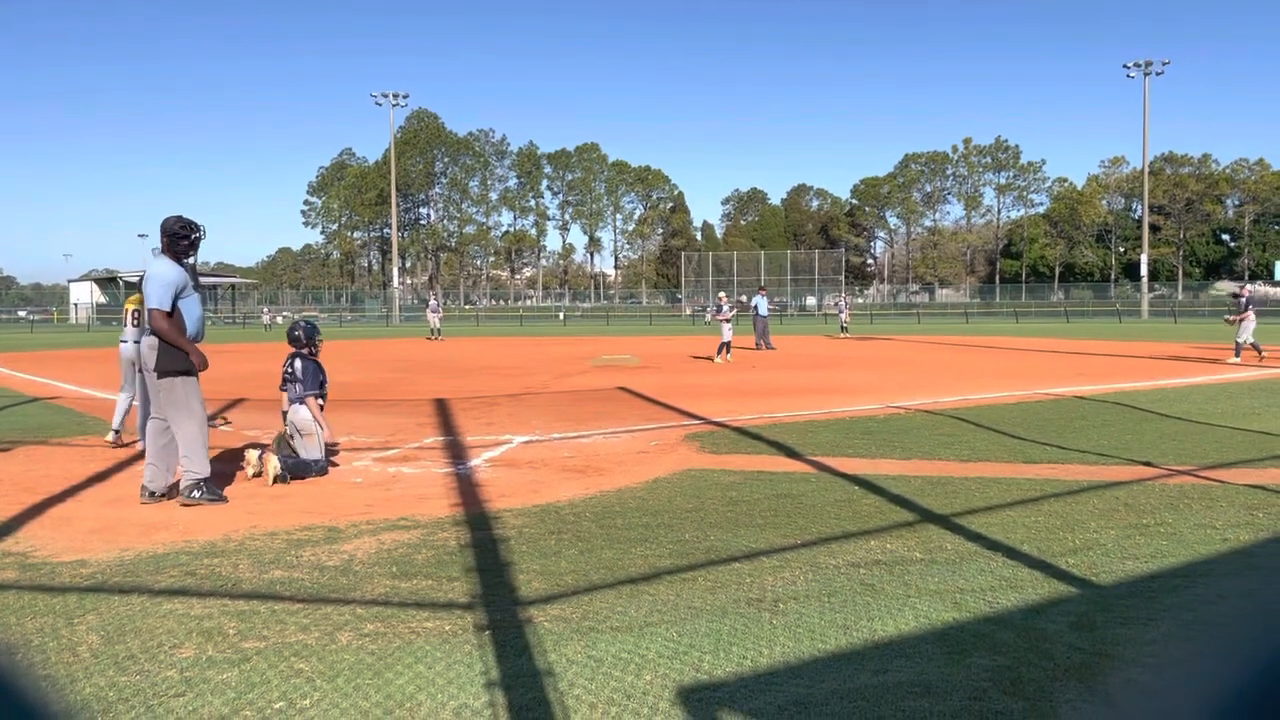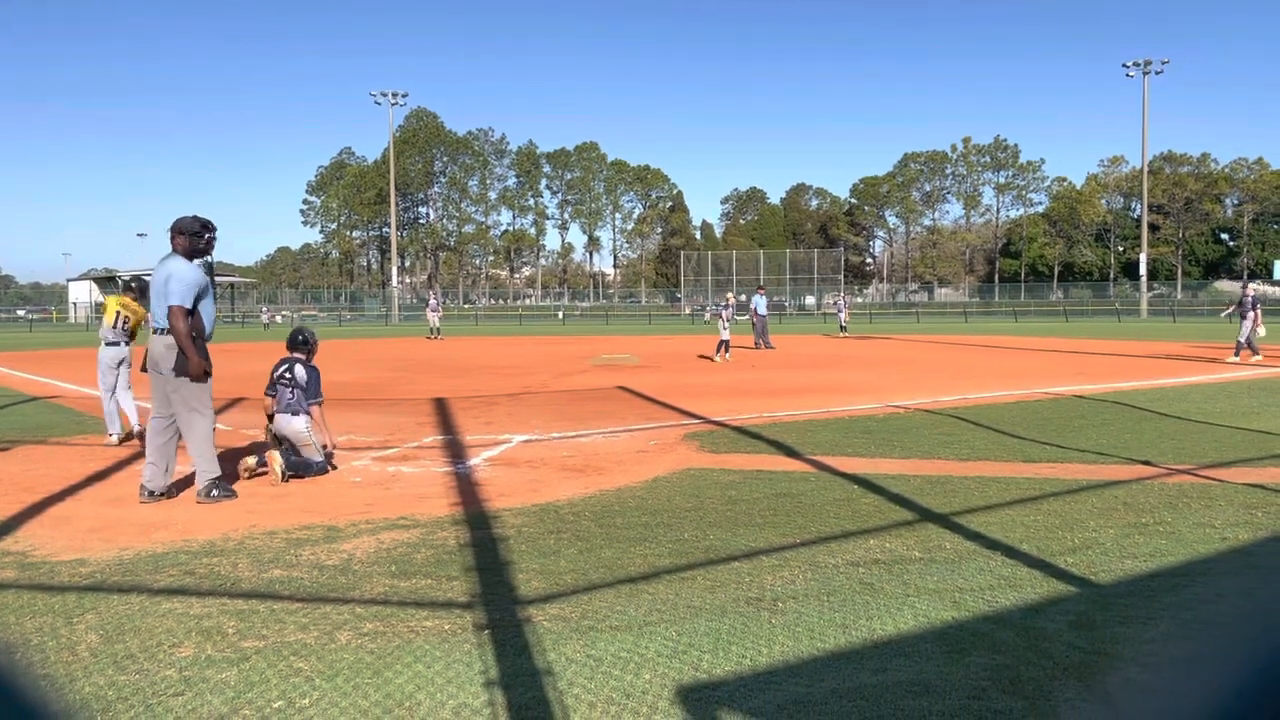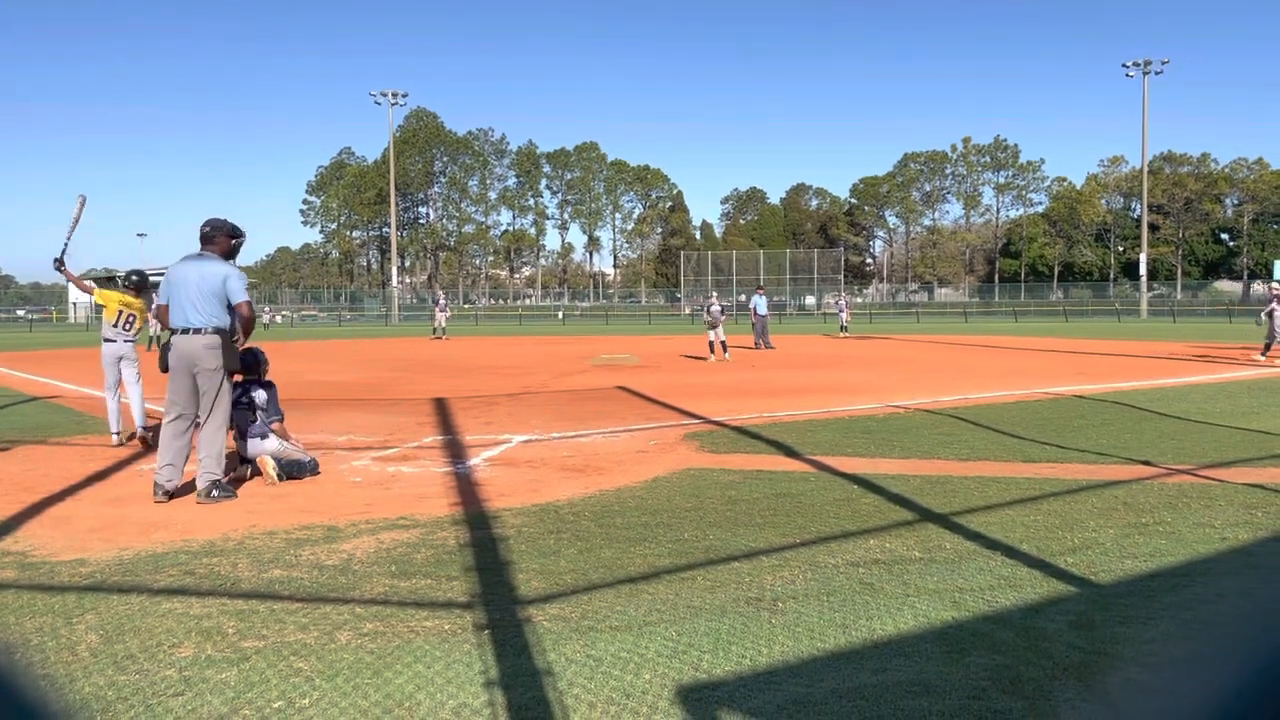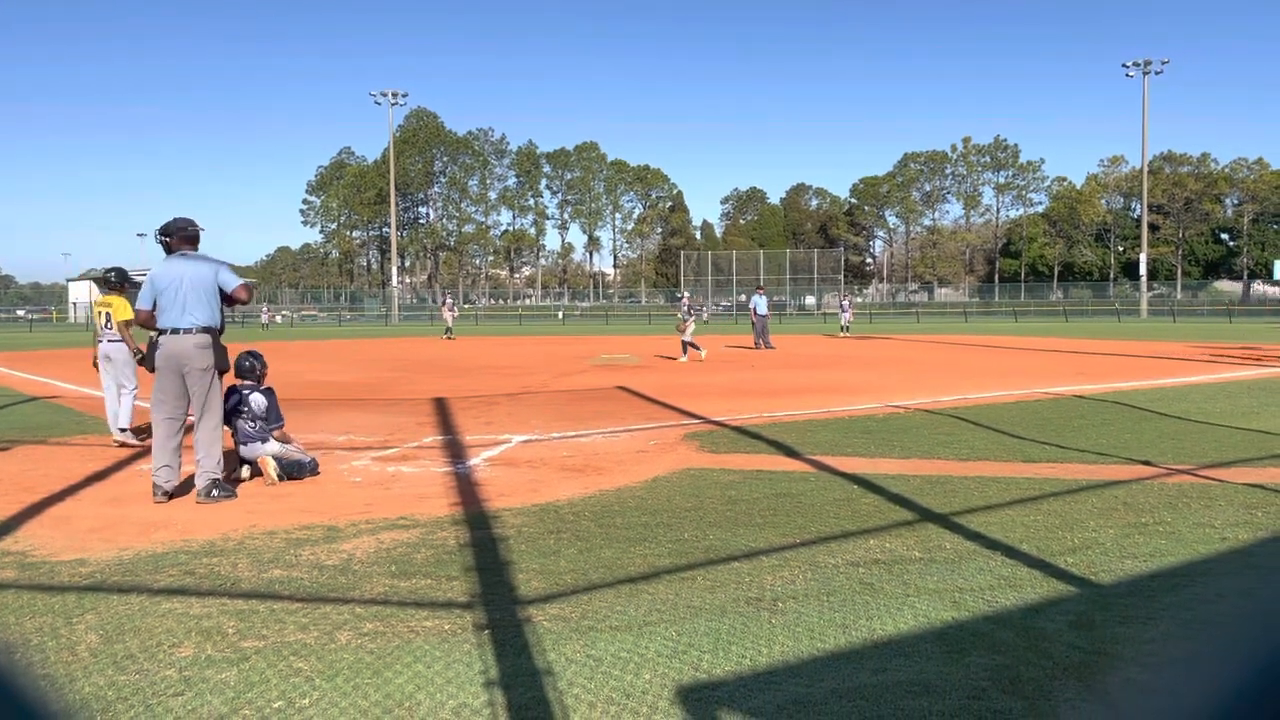
dt=0.7s
person 1, frame 1
left shoulder: (177, 267)
right shoulder: (165, 272)
right elbow: (157, 320)
right wrist: (192, 349)
left hip: (167, 350)
right hip: (168, 350)
left knee: (162, 417)
right knee: (190, 416)
left ankle: (155, 485)
right ankle: (194, 484)
person 1, frame 2
left shoulder: (166, 266)
right shoulder: (186, 271)
right elbow: (176, 317)
right wrist: (194, 356)
left hip: (160, 347)
right hip: (180, 348)
left knee: (163, 417)
right knee: (198, 416)
left ankle: (153, 485)
right ankle: (208, 483)
person 1, frame 3
left shoulder: (176, 268)
right shoulder: (228, 271)
left elbow: (161, 311)
right elbow: (246, 312)
right wrist: (244, 336)
left hip: (178, 345)
right hip: (212, 345)
left knee: (177, 415)
right knee: (214, 416)
left ankle: (164, 482)
right ankle: (210, 484)
person 1, frame 4
left shoulder: (158, 271)
right shoulder: (215, 267)
left elbow: (142, 317)
right elbow: (244, 295)
right wrist: (222, 298)
left hip: (166, 346)
right hip: (201, 345)
left knee: (166, 416)
right knee: (208, 416)
left ankle: (162, 483)
right ankle: (209, 483)
